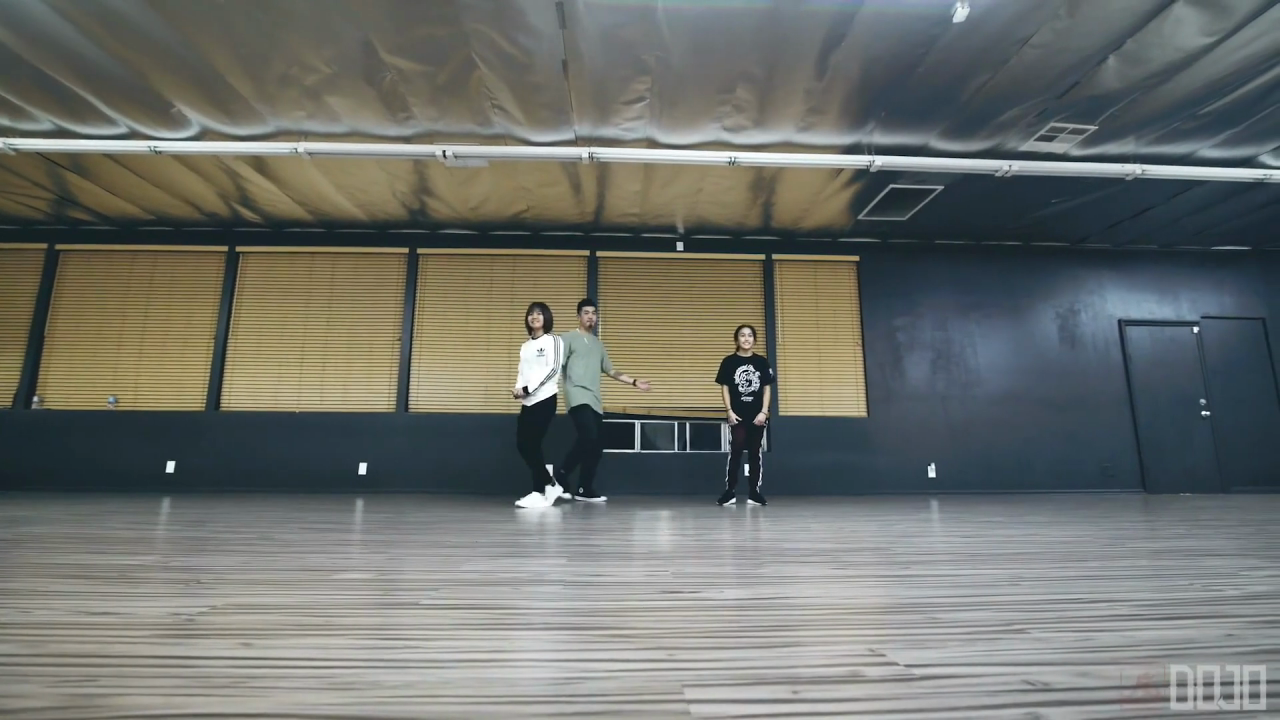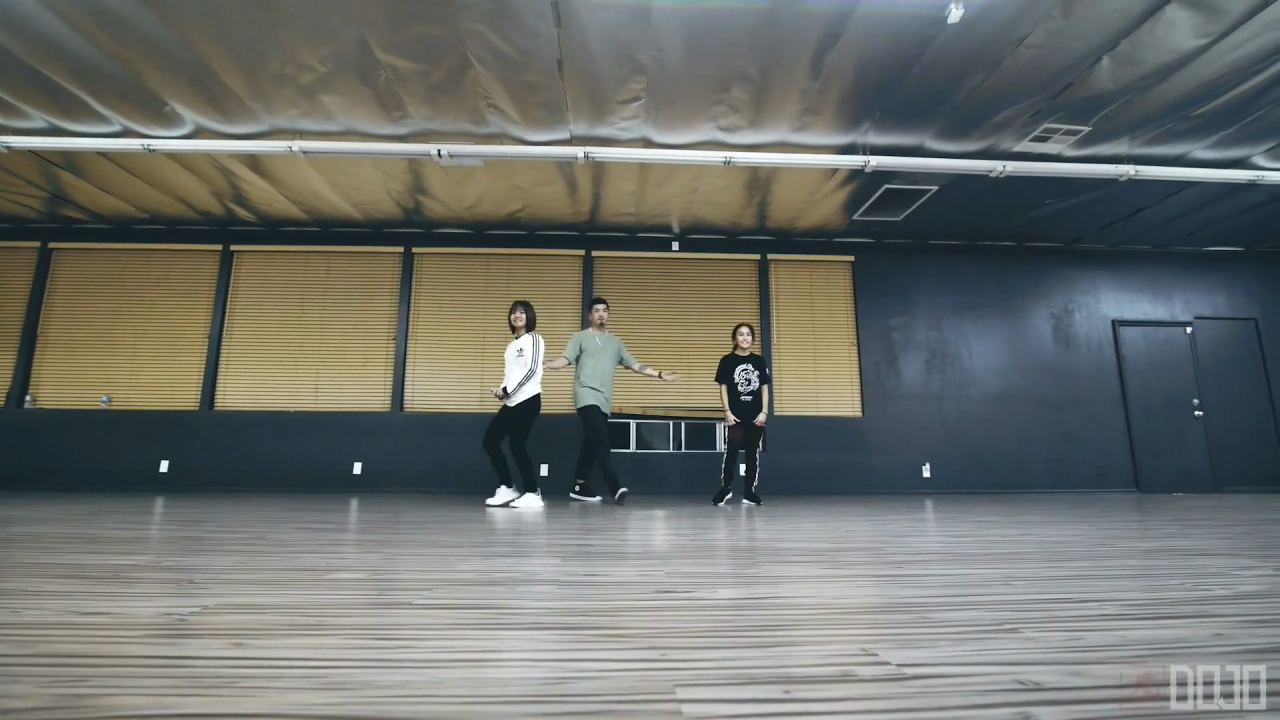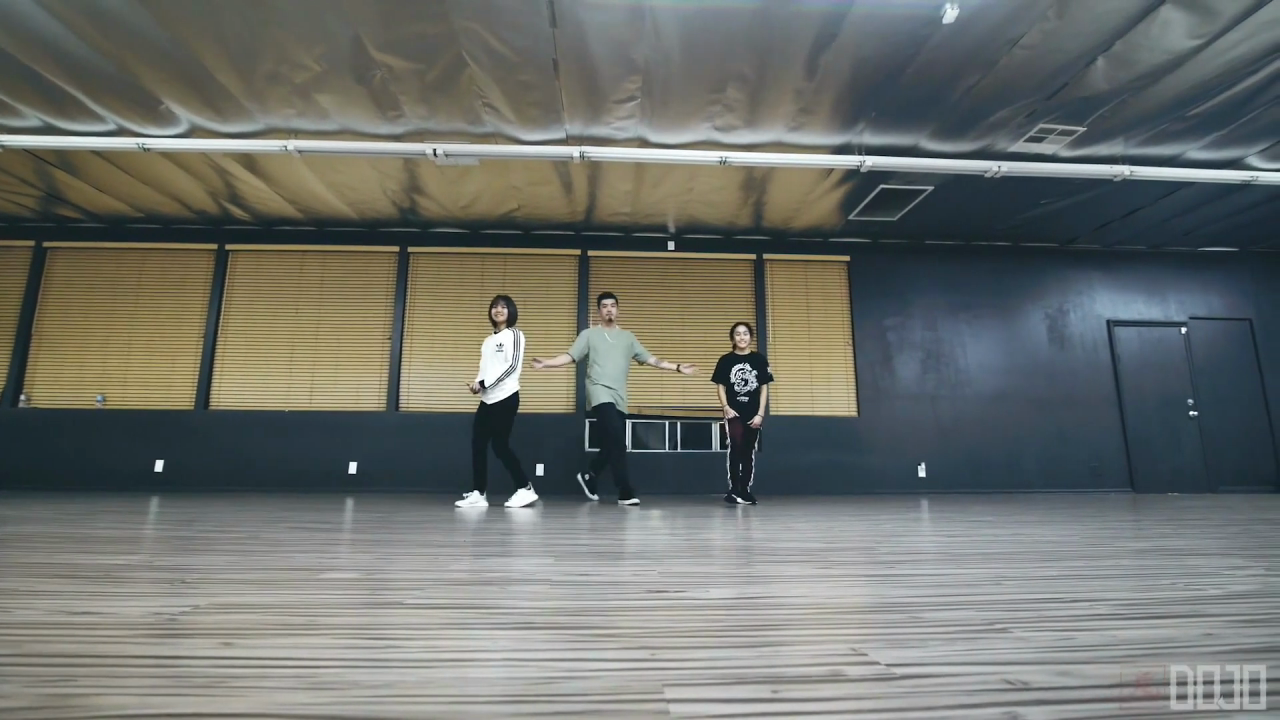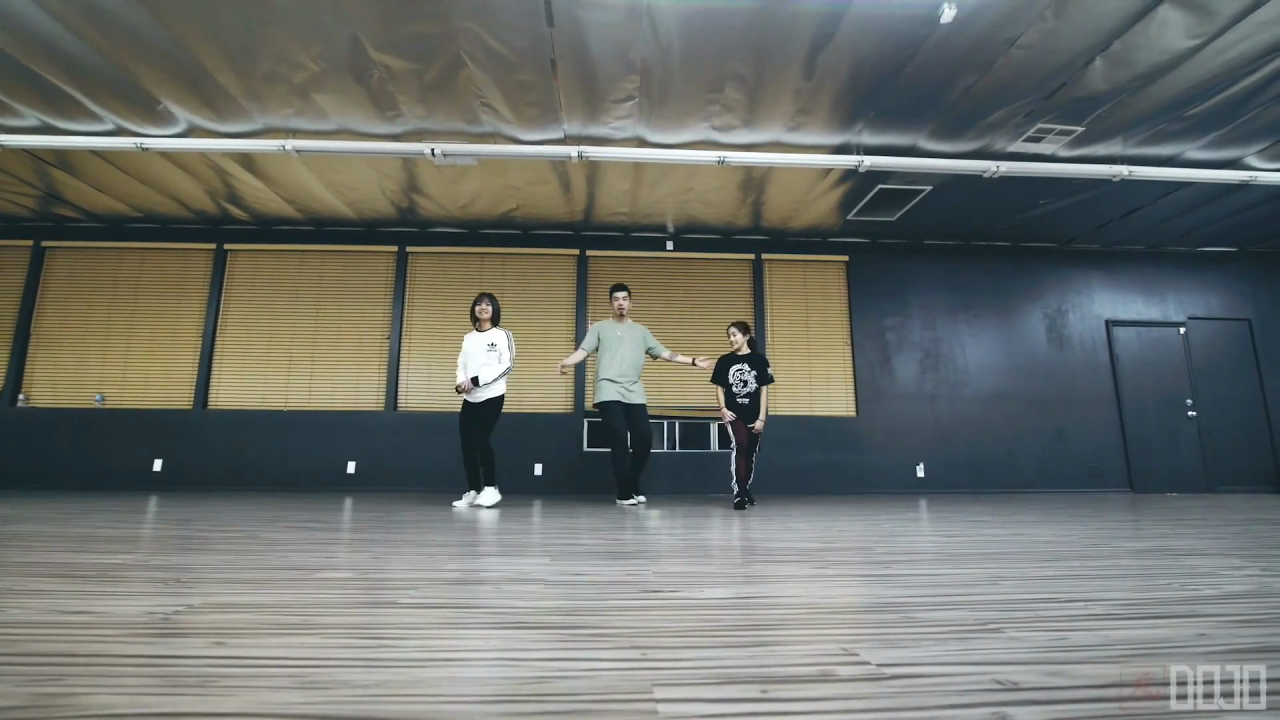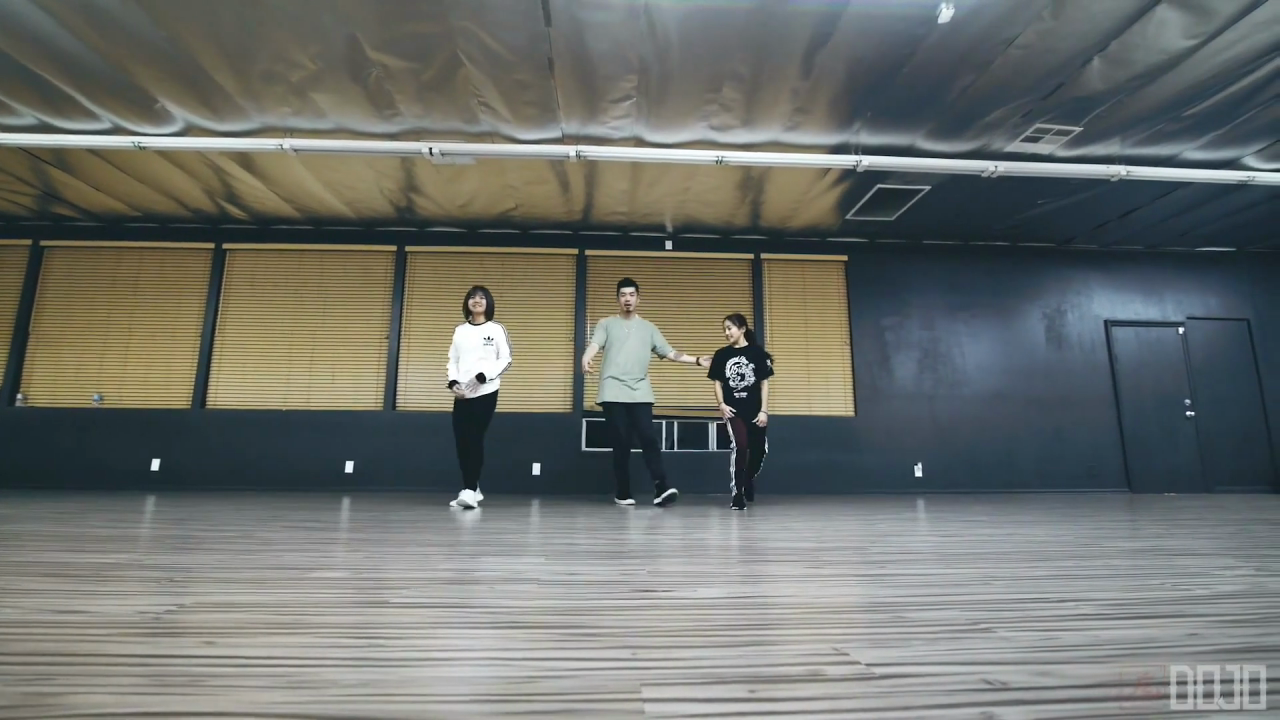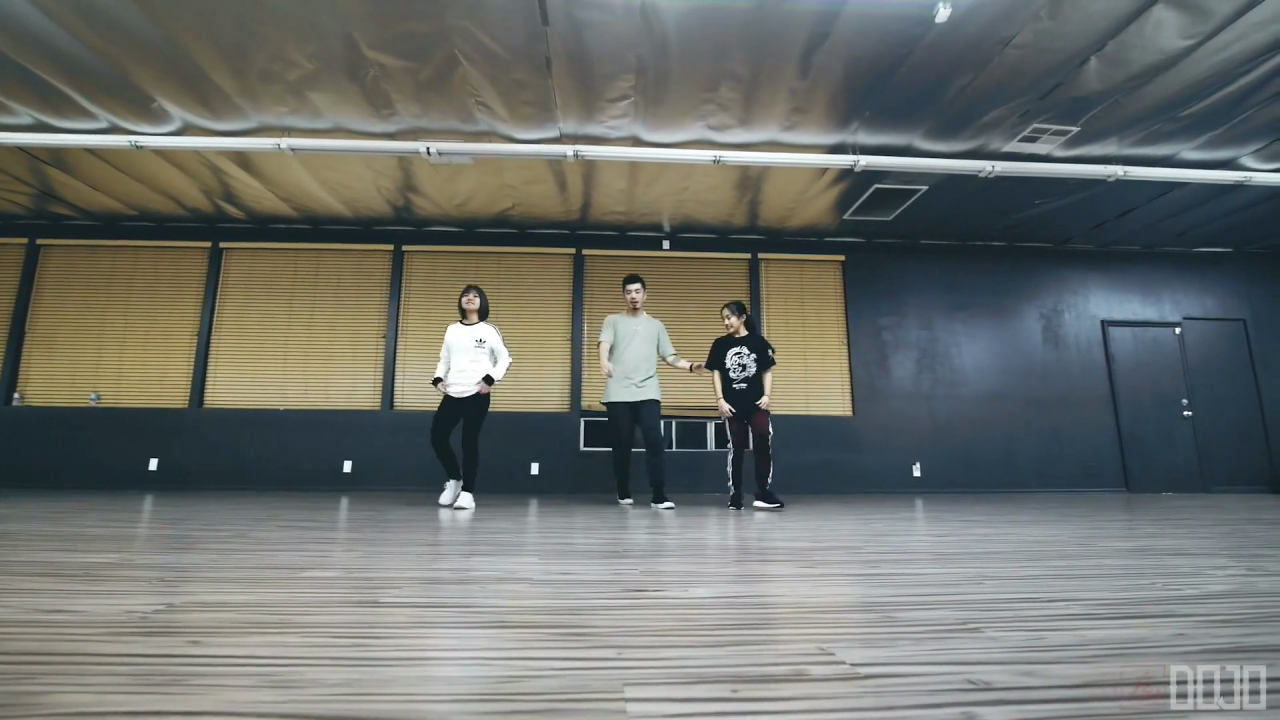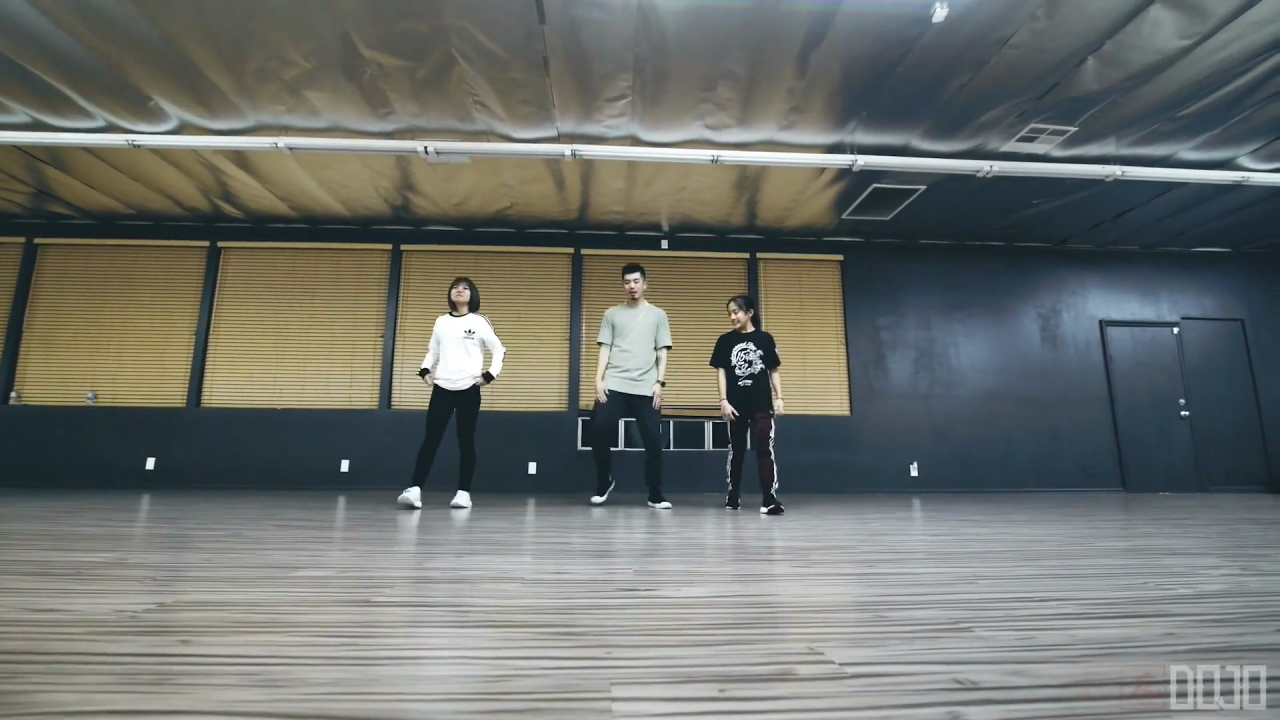
dt=0.2s
person 1, frame 1
left shoulder: (598, 345)
right shoulder: (569, 338)
left elbow: (611, 370)
left wrist: (634, 381)
left hip: (595, 401)
right hip: (577, 397)
left knee: (595, 444)
right knee: (589, 438)
left ankle: (583, 488)
right ankle: (561, 475)
person 1, frame 2
left shoulder: (615, 342)
right shoulder: (580, 338)
left elbow: (633, 364)
right elbow: (566, 359)
left wrist: (660, 374)
right wrist: (547, 364)
left hip: (604, 400)
right hip: (587, 397)
left knee: (593, 444)
right knee: (601, 440)
left ankle: (580, 487)
right ankle: (615, 487)
person 1, frame 3
left shoulder: (628, 338)
right shoulder: (589, 334)
left elbow: (649, 359)
right elbow: (569, 356)
left wrist: (677, 367)
right wrist: (546, 363)
left hip: (620, 398)
right hip: (601, 395)
left knee: (613, 444)
right knee: (616, 441)
left ankle: (588, 476)
right ankle: (625, 492)
person 1, frame 4
left shoulder: (641, 331)
right shoulder: (599, 328)
left elbow: (663, 353)
right elbow: (583, 350)
left wrist: (693, 361)
right wrist: (568, 361)
left hip: (634, 393)
right hip: (608, 392)
left knee: (644, 439)
right knee: (618, 441)
left ankle: (633, 485)
right ankle: (624, 493)
person 1, frame 5
left shoulder: (649, 328)
right shoulder: (606, 324)
left elbow: (670, 353)
right elbow: (594, 346)
left wrist: (697, 360)
right wrist: (586, 359)
left hip: (640, 393)
right hip: (612, 392)
left knee: (649, 439)
right knee: (621, 443)
left ankle: (662, 488)
right ankle: (622, 493)
person 1, frame 6
left shoulder: (656, 325)
right shoulder: (613, 321)
left elbow: (669, 356)
right elbow: (604, 345)
left wrist: (690, 366)
right wrist: (604, 362)
left hip: (647, 392)
right hip: (619, 392)
left knee: (654, 441)
right knee: (620, 443)
left ankle: (659, 495)
right ankle: (623, 490)
person 1, frame 7
left shoulder: (657, 315)
right shoulder: (612, 314)
left elbow: (662, 351)
right elbow: (605, 349)
left wrist: (660, 382)
right wrist: (599, 380)
left hip: (646, 388)
right hip: (615, 385)
left knee: (652, 440)
right knee: (600, 432)
left ankle: (655, 494)
right ankle: (604, 481)
person 2, frame 1
left shoulder: (552, 340)
right shoulder: (525, 346)
left elbow: (553, 369)
right elbow: (522, 372)
left wrist: (527, 389)
right wrist: (518, 389)
left hip: (545, 400)
right hip: (529, 402)
left knee: (531, 443)
right knee: (523, 445)
left ankle: (538, 493)
right ankle: (549, 485)
person 2, frame 2
left shoulder: (534, 339)
right shoulder: (511, 346)
left elbow: (531, 370)
left wrist: (506, 390)
right wrist: (502, 390)
left hip: (527, 400)
right hip: (510, 402)
left knee: (517, 445)
right knee: (490, 440)
left ankle: (532, 493)
right ankle: (506, 487)
person 2, frame 3
left shoulder: (514, 335)
right shoulder: (488, 340)
left elbow: (512, 366)
left wrist: (483, 384)
right wrist: (476, 384)
left hip: (506, 398)
right hip: (487, 399)
left knee: (500, 444)
right knee: (478, 443)
left ankle: (525, 488)
right ankle: (478, 493)
person 2, frame 4
left shoulder: (502, 335)
right shoulder: (468, 338)
left elbow: (506, 366)
right elbow: (461, 366)
left wrist: (476, 381)
right wrist: (460, 384)
left hip: (492, 397)
right hip: (470, 399)
left knee: (481, 440)
right knee: (467, 443)
left ankle: (490, 488)
right ankle: (474, 491)
person 2, frame 5
left shoulder: (497, 329)
right shoulder: (460, 331)
left elbow: (505, 359)
right elbow: (453, 361)
left wrist: (481, 377)
right wrist: (453, 382)
left hip: (486, 394)
right hip: (463, 395)
left knee: (475, 440)
right knee: (461, 442)
left ankle: (470, 490)
right ankle: (471, 488)
person 2, frame 6
left shoulder: (489, 331)
right shoulder: (452, 330)
left elbow: (505, 360)
right elbow: (444, 360)
left wrist: (490, 380)
right wrist: (438, 379)
left hip: (478, 394)
right hip: (452, 393)
left knee: (469, 442)
right knee: (437, 436)
left ankle: (467, 492)
right ankle: (454, 479)
person 2, frame 7
left shoulder: (480, 322)
right shoulder: (441, 322)
left elbow: (498, 350)
right elbow: (433, 352)
left wrist: (490, 374)
right wrist: (425, 370)
left hip: (469, 389)
right hip: (442, 387)
left knee: (465, 440)
right knee: (431, 437)
left ankle: (464, 492)
right ankle: (415, 489)
person 3, frame 1
left shoulder: (762, 362)
right shoulder: (729, 361)
left elbow: (767, 389)
right elbow: (725, 388)
left wrist: (764, 412)
right wrist: (729, 411)
left hip: (757, 414)
right hip: (737, 414)
left knee: (755, 452)
right knee: (736, 450)
left ankle: (754, 492)
right ankle: (730, 491)
person 3, frame 2
left shoulder: (759, 361)
right shoulder: (727, 361)
left elbow: (765, 388)
right elbow: (723, 388)
left wrist: (764, 412)
right wrist: (727, 411)
left hip: (755, 414)
right hip: (736, 414)
left knee: (753, 452)
right knee: (732, 448)
left ankle: (750, 492)
right ankle: (725, 488)
person 3, frame 3
left shoulder: (759, 360)
right shoulder: (726, 360)
left elbow: (764, 388)
right elbow: (721, 387)
left wrist: (760, 414)
right wrist: (725, 407)
left hip: (753, 414)
right hip: (734, 412)
left knee: (749, 451)
right knee: (734, 444)
left ankle: (745, 490)
right ankle: (733, 487)
person 3, frame 4
left shoulder: (759, 360)
right shoulder: (724, 361)
left elbow: (764, 390)
right elbow: (719, 388)
left wrist: (762, 417)
right wrist: (723, 409)
left hip: (754, 415)
right hip: (734, 414)
left knee: (750, 453)
right knee: (739, 446)
left ankle: (744, 490)
right ankle: (739, 494)
person 3, frame 5
left shoulder: (758, 352)
right shoulder: (722, 355)
left elbow: (764, 382)
right elbow: (717, 382)
left wrist: (764, 409)
right wrist: (721, 404)
left hip: (754, 410)
right hip: (733, 410)
left knee: (759, 448)
right knee: (739, 447)
left ankle: (747, 481)
right ankle: (737, 494)
person 3, frame 6
left shoulder: (759, 342)
right shoulder: (720, 344)
left elbow: (767, 371)
right elbow: (716, 373)
left wrist: (767, 393)
right wrist: (720, 400)
left hip: (756, 402)
right hip: (732, 404)
left knee: (763, 441)
right knee: (736, 447)
left ankle: (763, 493)
right ankle: (735, 495)
person 3, frame 7
left shoulder: (765, 339)
right shoulder: (725, 340)
left elbow: (774, 371)
right elbow: (721, 372)
left wrist: (778, 397)
right wrist: (724, 400)
left hip: (762, 402)
right hip: (736, 403)
left knee: (764, 446)
right knee: (737, 448)
left ankle: (769, 497)
right ankle: (734, 492)
